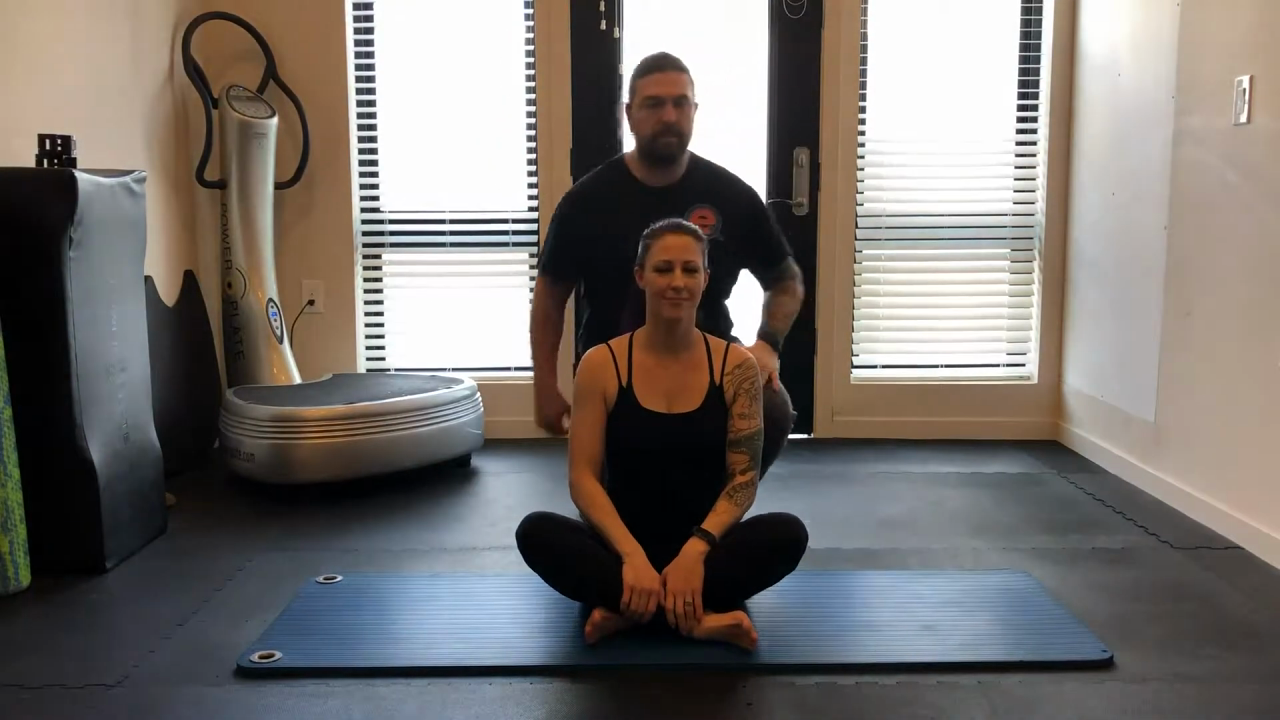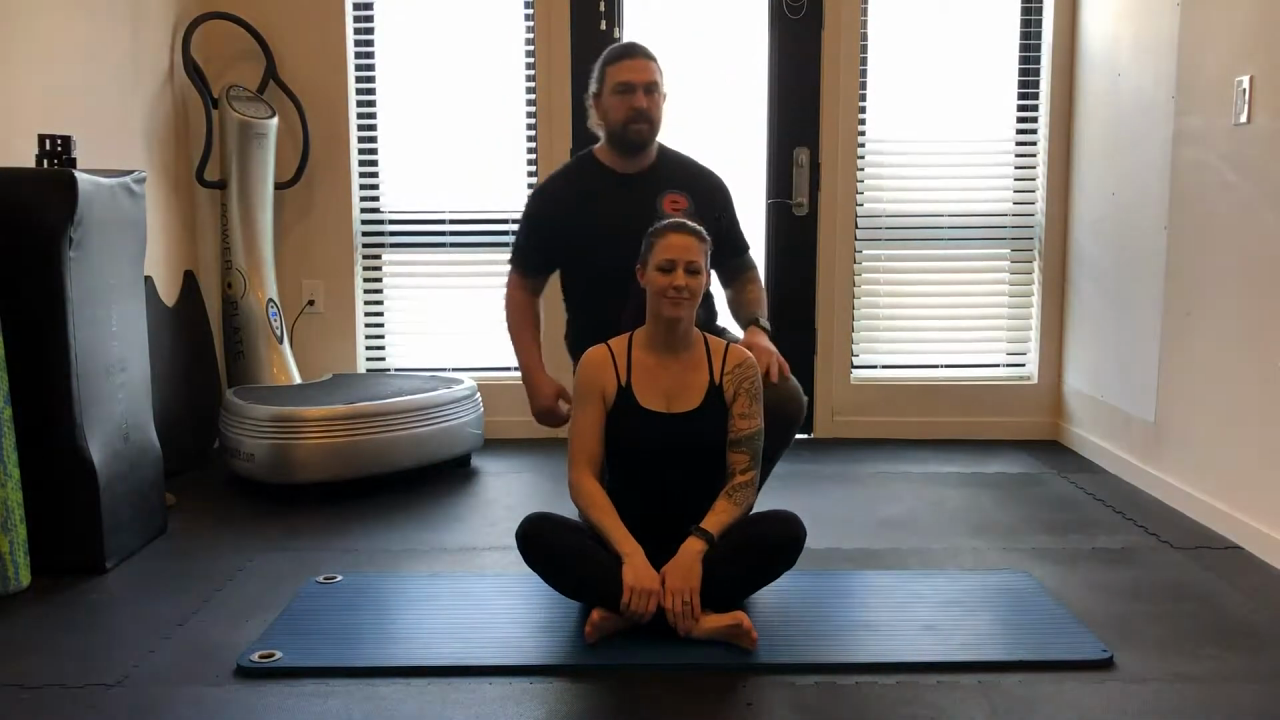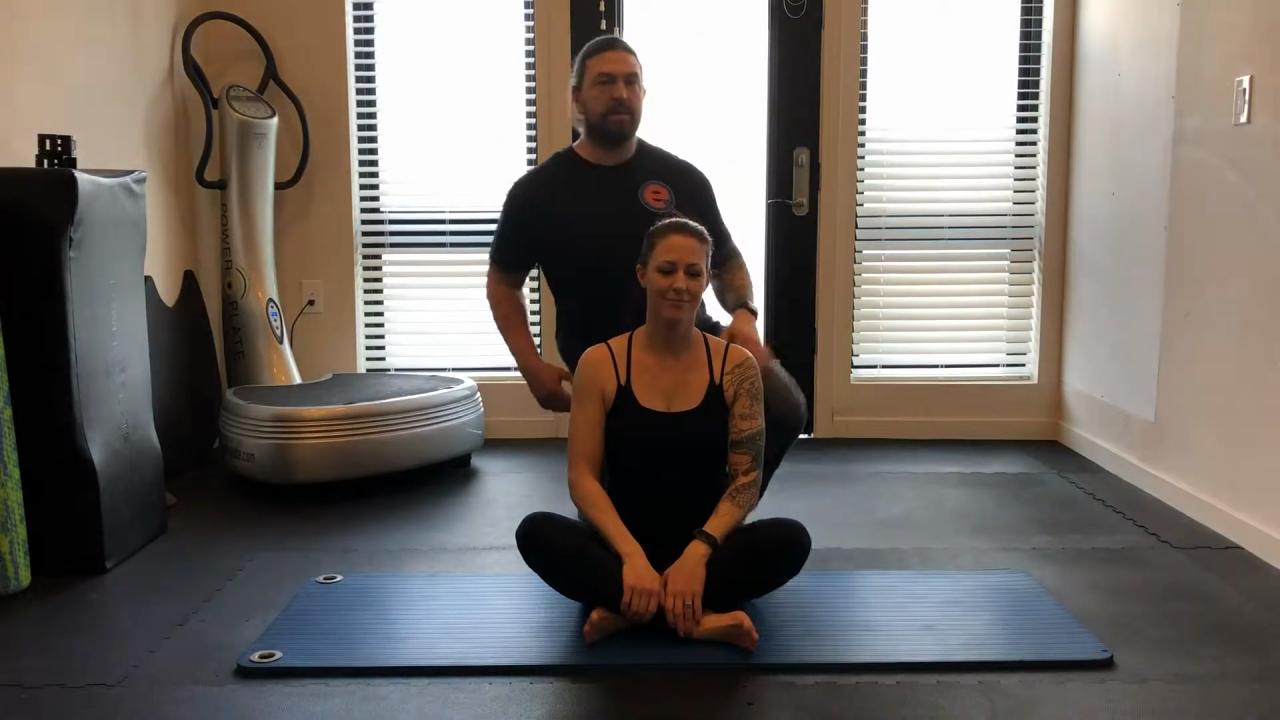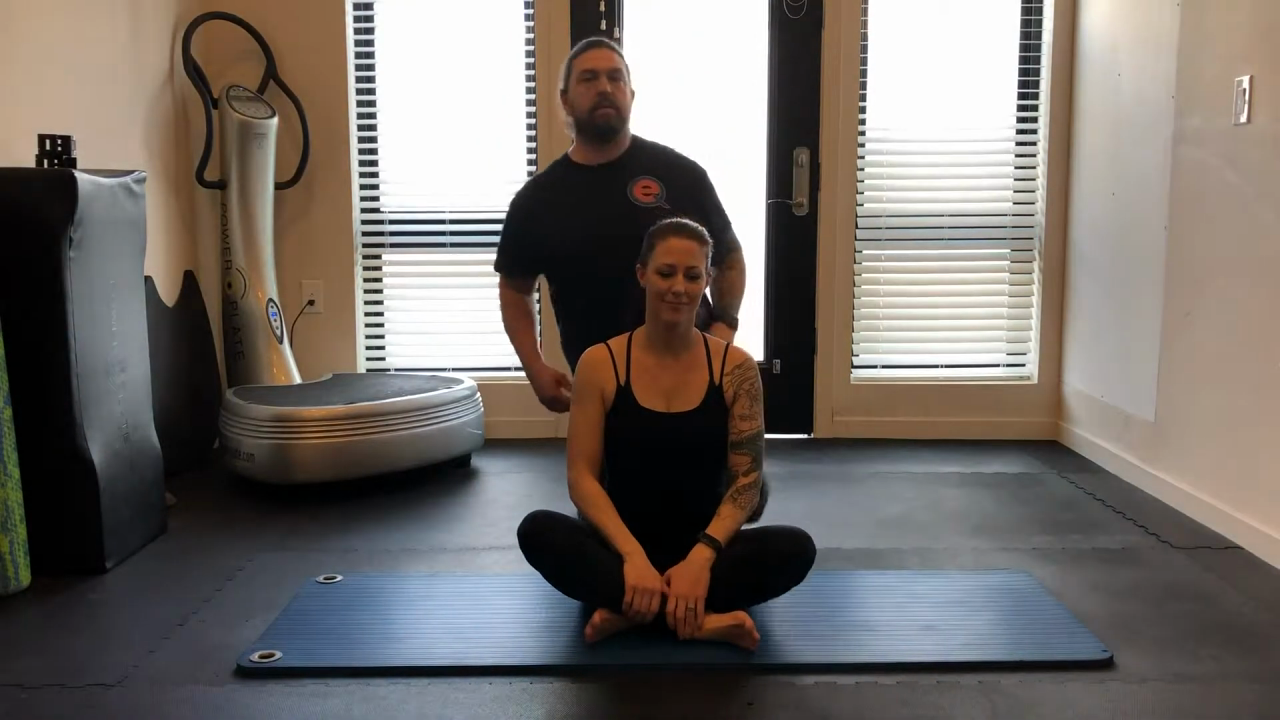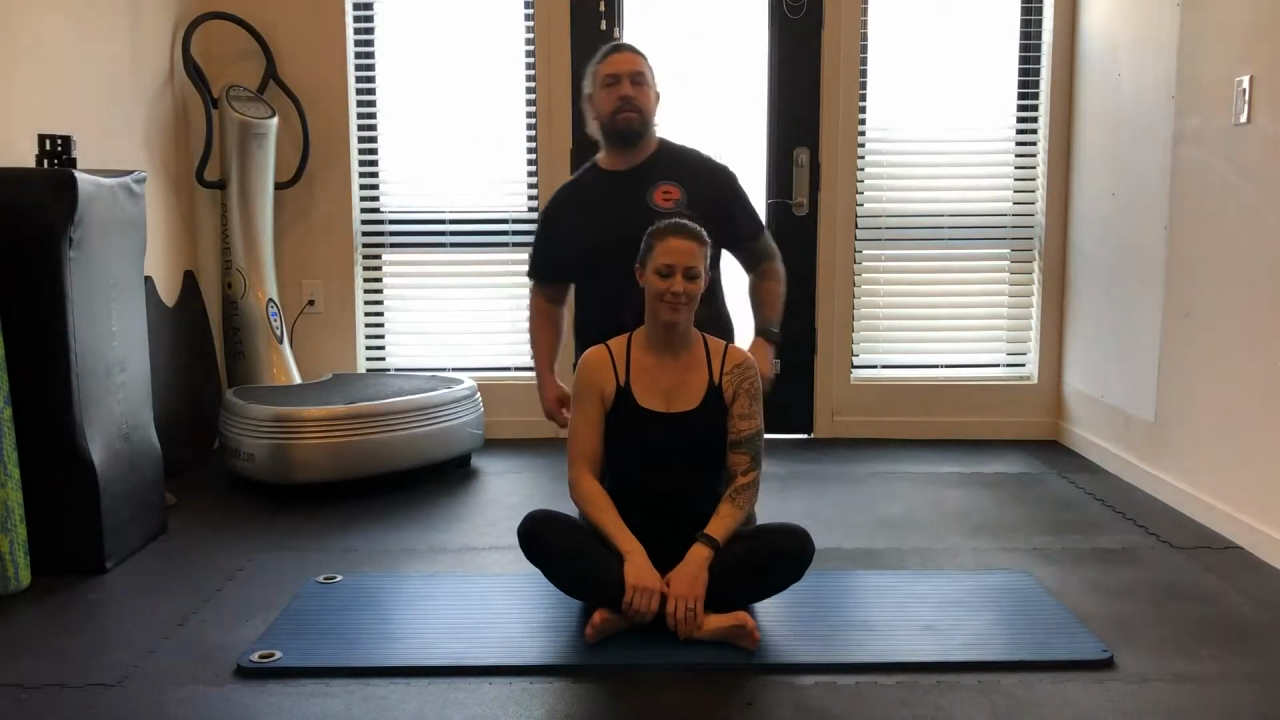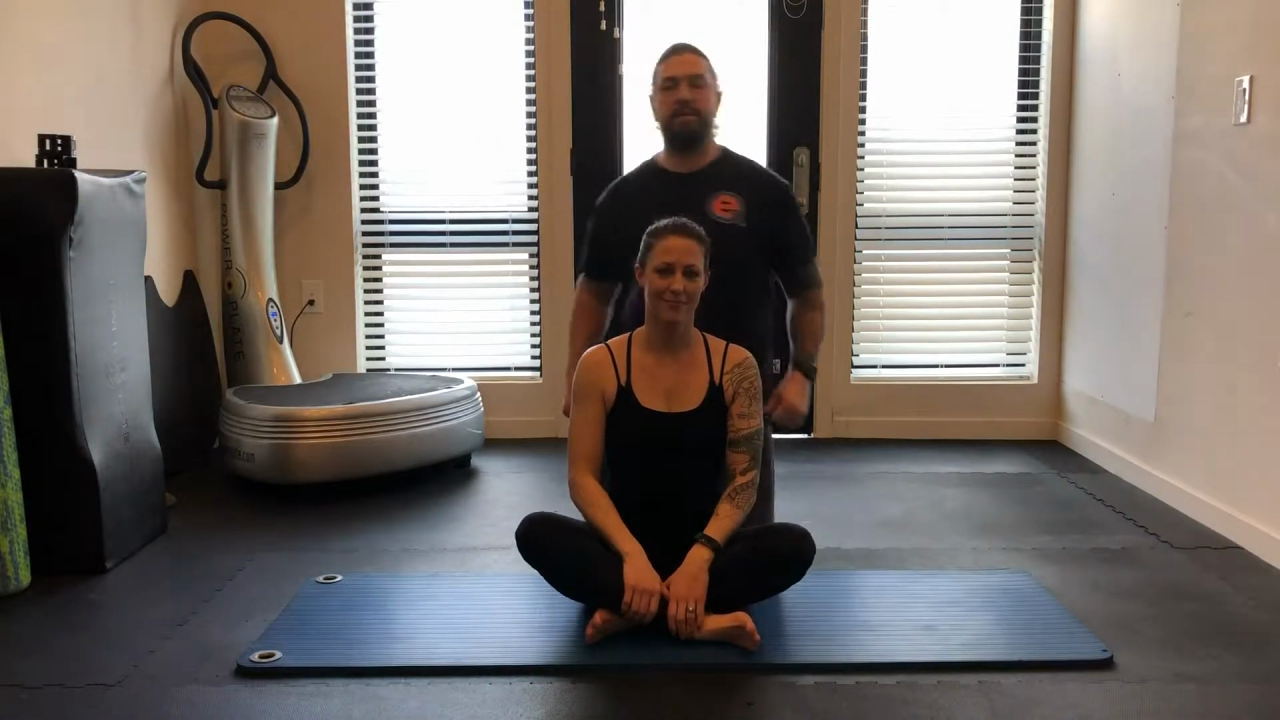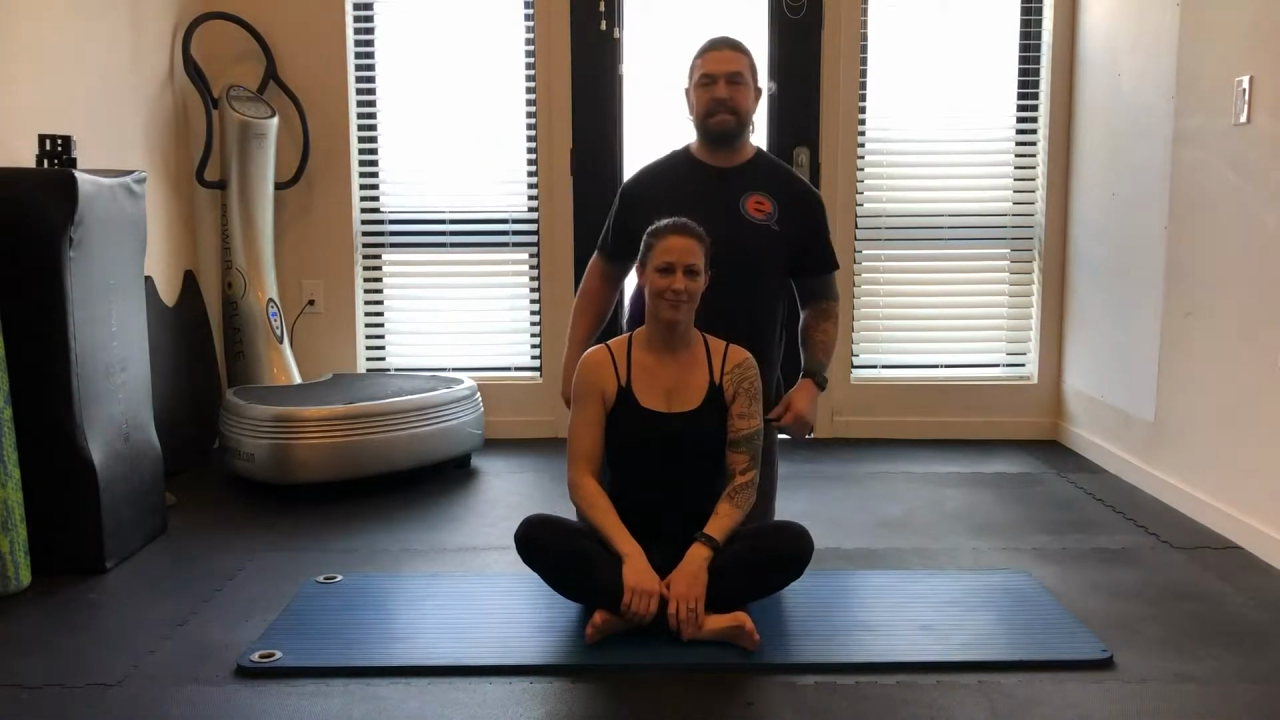
dt=0.2s
person 1, frame 1
left shoulder: (731, 196)
right shoulder: (587, 201)
left elbow: (786, 281)
right elbow: (550, 292)
left wrist: (767, 344)
right wrist: (546, 388)
left knee: (772, 411)
person 1, frame 2
left shoulder: (700, 185)
right shoulder: (559, 194)
left elbow: (740, 275)
right elbow: (523, 288)
left wrist: (756, 329)
right wrist: (535, 377)
left knee: (783, 401)
person 1, frame 3
left shoulder: (681, 179)
right shoulder: (539, 192)
left elbow: (726, 261)
right elbow: (503, 282)
left wrist: (744, 312)
right wrist: (531, 363)
left knee: (783, 407)
person 1, frame 4
left shoulder: (677, 173)
right shoulder: (537, 200)
left elbow: (728, 254)
right elbow: (514, 287)
left wrist: (724, 325)
right wrist: (535, 368)
person 1, frame 5
left shoulder: (705, 178)
right shoulder: (567, 203)
left elbow: (765, 263)
right elbow: (548, 296)
left wrist: (764, 341)
right wrist: (546, 377)
person 1, frame 6
left shoulder: (762, 189)
right shoulder: (622, 197)
left elbow: (806, 290)
right elbow: (594, 290)
left wrist: (800, 374)
right wrist: (576, 376)
person 1, frame 7
left shoulder: (791, 195)
right shoulder: (649, 186)
left elbow: (821, 301)
right elbow: (606, 271)
left wrist: (812, 382)
right wrist: (575, 359)
person 2, frame 1
left shoulder: (737, 366)
right shoulder: (600, 365)
left elbow: (744, 478)
right elbow: (583, 478)
left wrist: (696, 549)
right wrist: (633, 556)
left hip: (705, 549)
right hip: (624, 547)
left knee: (788, 533)
right knee: (536, 532)
left ankle: (630, 609)
right ankle: (700, 618)
person 2, frame 2
left shoulder: (737, 365)
right shoulder: (600, 364)
left elbow: (745, 477)
right elbow: (583, 477)
left wrist: (694, 547)
right wrist: (632, 556)
left hip: (705, 549)
right hip: (624, 547)
left knee: (786, 531)
right knee: (536, 532)
left ankle: (630, 609)
right ankle: (698, 618)
person 2, frame 3
left shoulder: (737, 366)
right shoulder: (599, 364)
left elbow: (747, 479)
right elbow: (582, 477)
left wrist: (698, 552)
right wrist: (632, 555)
left hip: (704, 550)
right hip: (624, 547)
left knee: (790, 539)
right knee: (535, 532)
left ankle: (629, 609)
right ankle: (699, 618)
person 2, frame 4
left shoulder: (736, 367)
right shoulder: (599, 364)
left elbow: (747, 480)
right elbow: (581, 477)
left wrist: (702, 556)
right wrist: (633, 555)
left hip: (705, 549)
right hip: (623, 549)
left knee: (795, 548)
right knee: (537, 531)
left ankle: (630, 610)
right ankle: (701, 618)
person 2, frame 5
left shoulder: (736, 366)
right shoulder: (599, 364)
left elbow: (745, 480)
right elbow: (582, 477)
left wrist: (700, 556)
right wrist: (633, 554)
left hip: (705, 548)
right hip: (623, 548)
left knee: (794, 545)
right knee: (537, 529)
left ankle: (630, 609)
right ankle: (701, 619)
person 2, frame 6
left shoulder: (736, 366)
right shoulder: (600, 365)
left elbow: (744, 479)
right elbow: (582, 477)
left wrist: (699, 558)
right wrist: (633, 555)
left hip: (706, 548)
right hip: (624, 548)
left knee: (794, 545)
right knee: (536, 532)
left ankle: (629, 610)
right ankle: (702, 620)
person 2, frame 7
left shoulder: (736, 366)
right shoulder: (600, 365)
left elbow: (744, 479)
right elbow: (582, 478)
left wrist: (699, 555)
right wrist: (632, 556)
left hip: (706, 547)
right hip: (625, 547)
left knee: (793, 542)
right knee: (535, 535)
left ankle: (629, 610)
right ankle: (702, 620)
